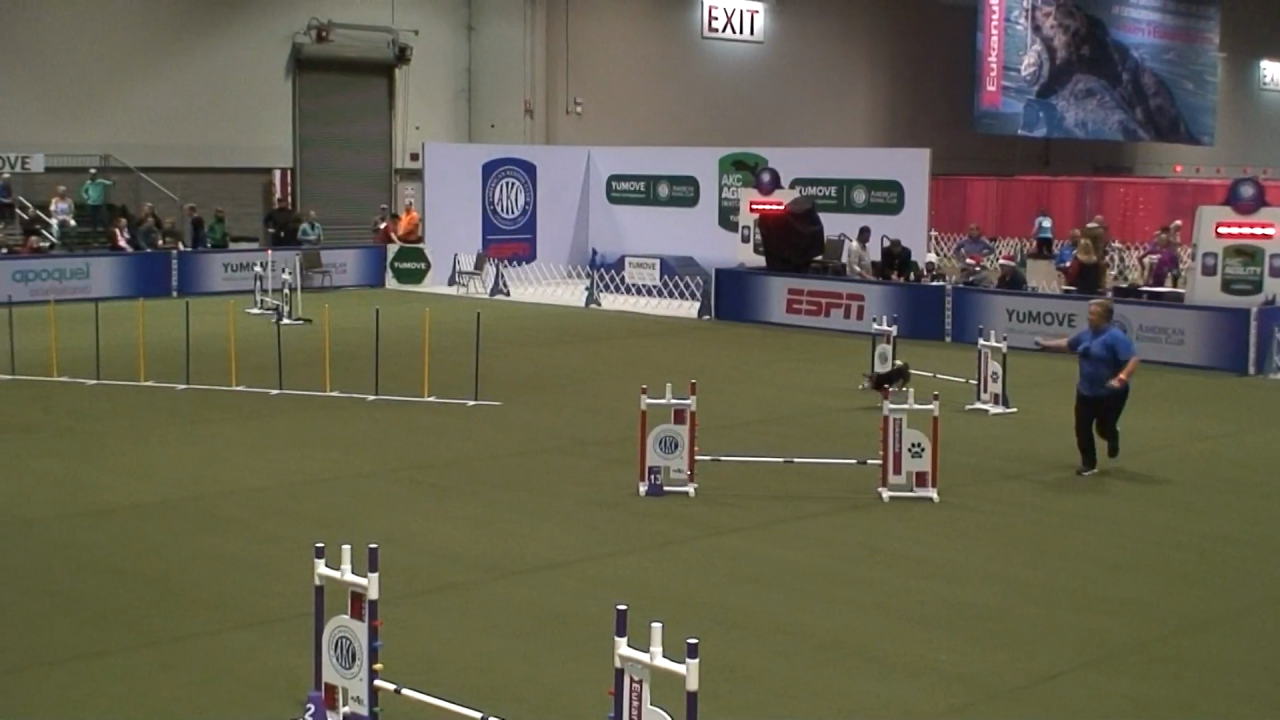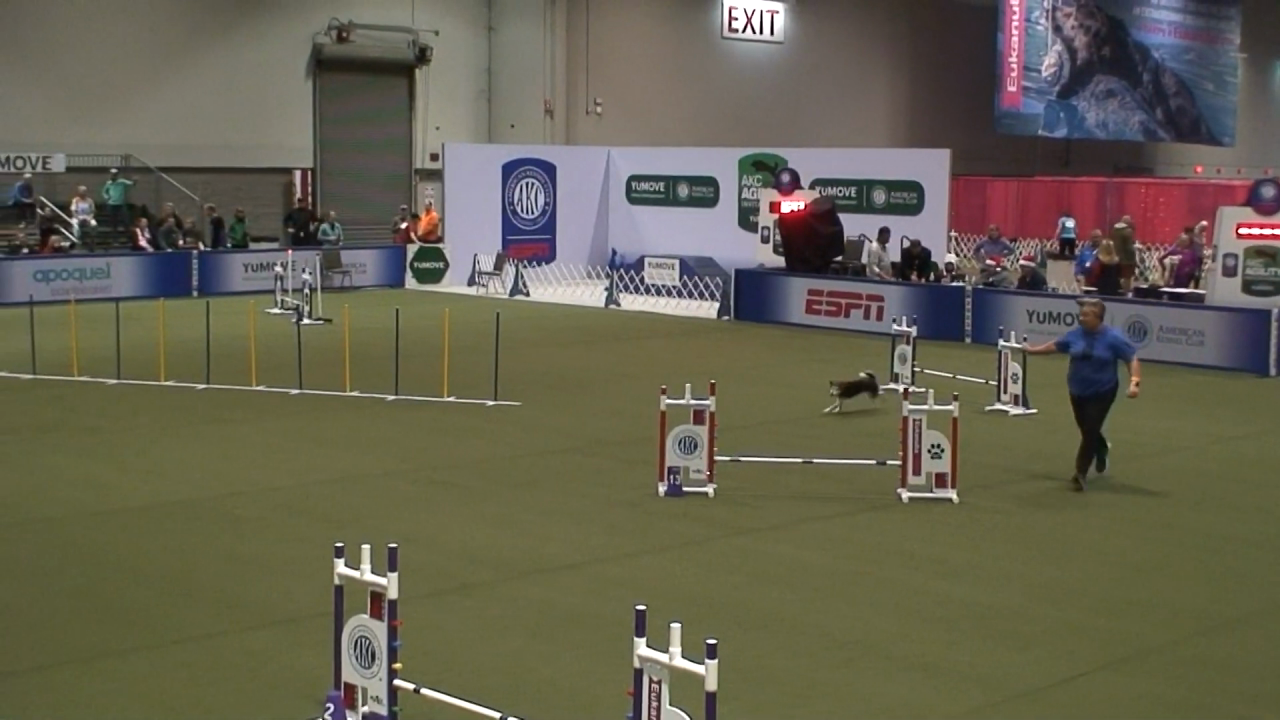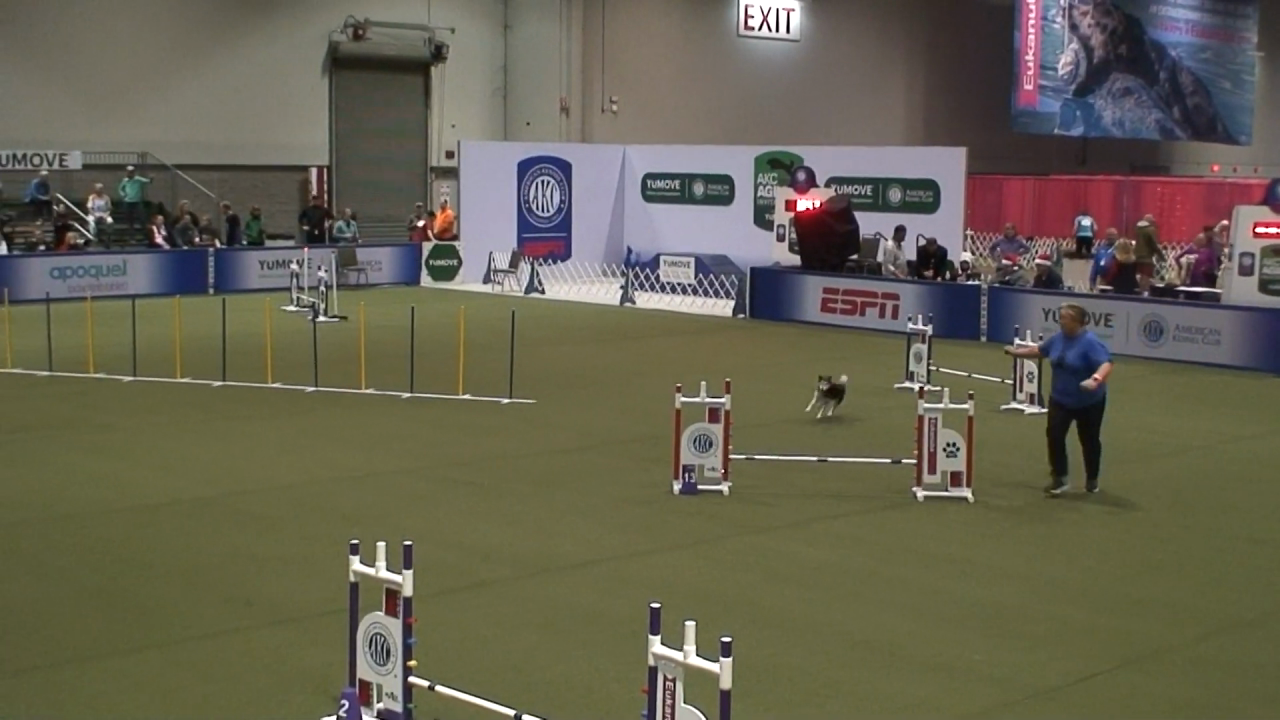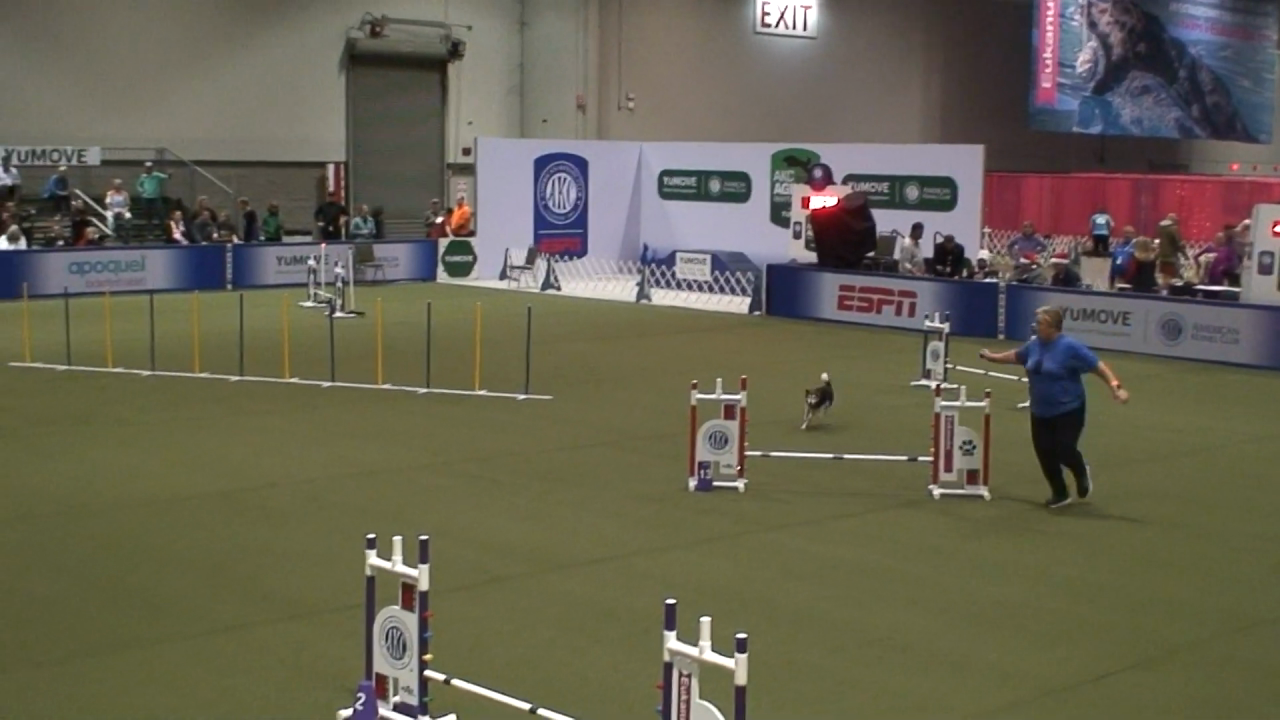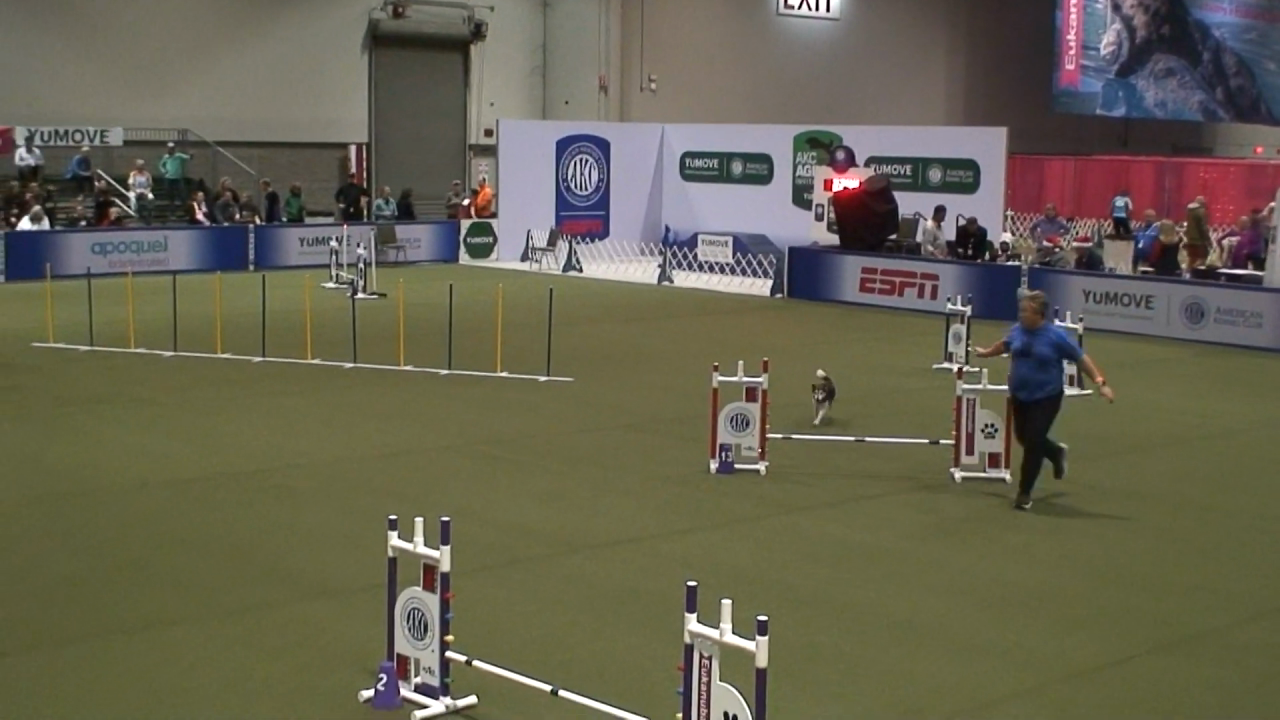
dt=0.2s
person 1, frame 1
left shoulder: (1116, 337)
right shoulder: (1087, 333)
left elbow: (1133, 361)
right elbow: (1068, 344)
left wrist: (1121, 379)
right wrist: (1046, 344)
left hip: (1112, 392)
right hip: (1086, 390)
left knee: (1103, 428)
right knee: (1082, 427)
left ankle: (1112, 439)
right ankle: (1088, 463)
person 1, frame 2
left shoulder: (1113, 337)
right shoulder: (1075, 333)
left elbow: (1132, 359)
right elbow: (1056, 346)
left wrist: (1134, 382)
right wrist: (1034, 350)
left hip: (1102, 392)
right hip: (1078, 391)
left knee: (1090, 428)
right knee: (1086, 428)
left ankle: (1081, 473)
right ankle: (1102, 448)
person 1, frame 3
left shoulder: (1090, 342)
right shoulder: (1058, 339)
left elbow: (1106, 365)
right elbow: (1040, 350)
left wrist: (1095, 380)
right wrist: (1016, 352)
left hip: (1089, 402)
right hip: (1060, 399)
left knee: (1089, 440)
right knee: (1054, 435)
left ankle: (1092, 478)
right ankle: (1059, 478)
person 1, frame 4
left shoulder: (1070, 348)
right shoulder: (1034, 344)
left elbow: (1098, 366)
right elbow: (1016, 355)
left wrist: (1116, 387)
right wrist: (992, 357)
left hip: (1069, 409)
right hip: (1041, 410)
left knee: (1064, 451)
right knee: (1044, 452)
left ankle: (1081, 473)
right ankle: (1060, 494)
person 1, frame 5
left shoulder: (1056, 335)
right shoulder: (1018, 329)
left elbow: (1081, 359)
right elbow: (1005, 344)
left wrist: (1100, 382)
right wrist: (987, 352)
left hip: (1047, 396)
right hip: (1019, 395)
left knee: (1034, 440)
right knee: (1025, 437)
left ankle: (1025, 491)
right ankle: (1056, 453)
